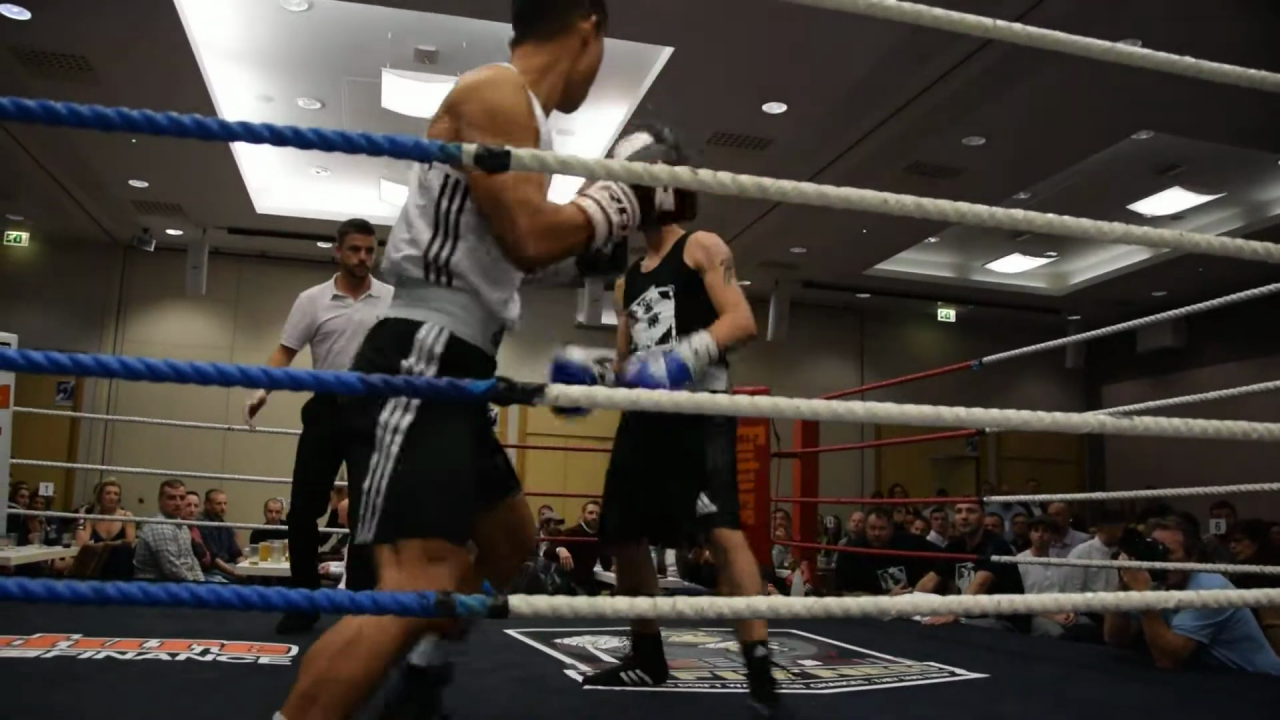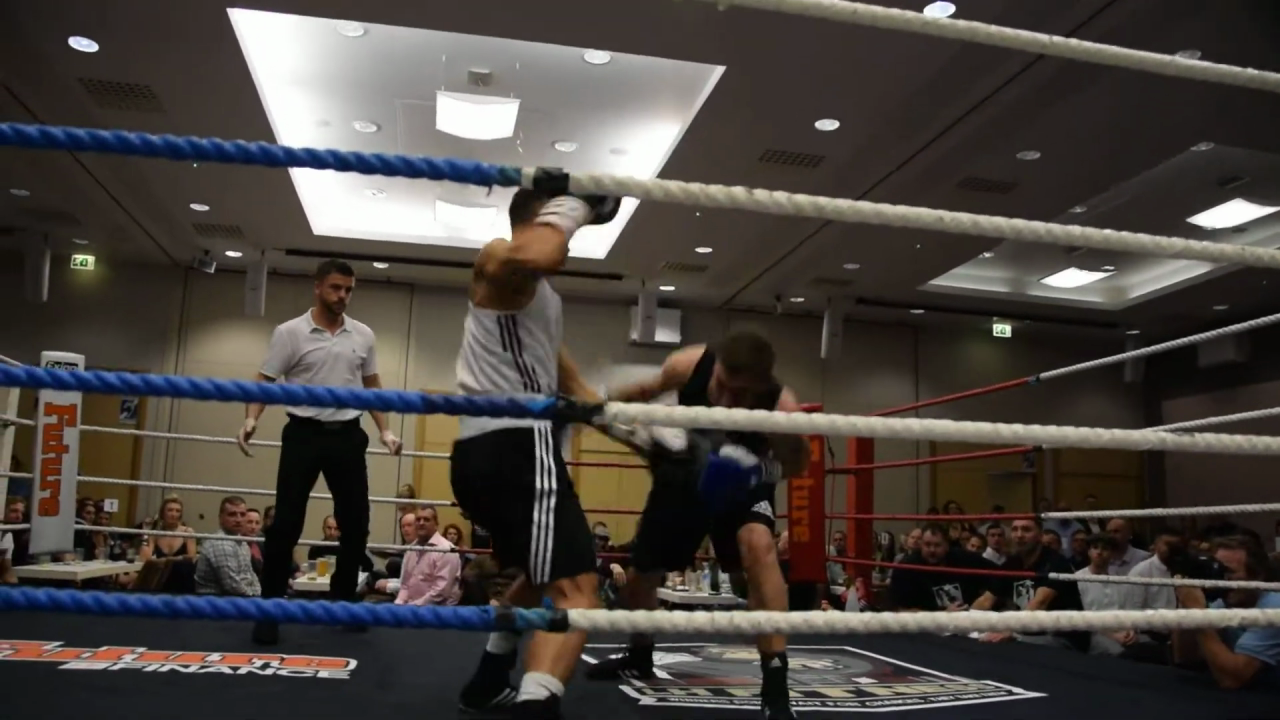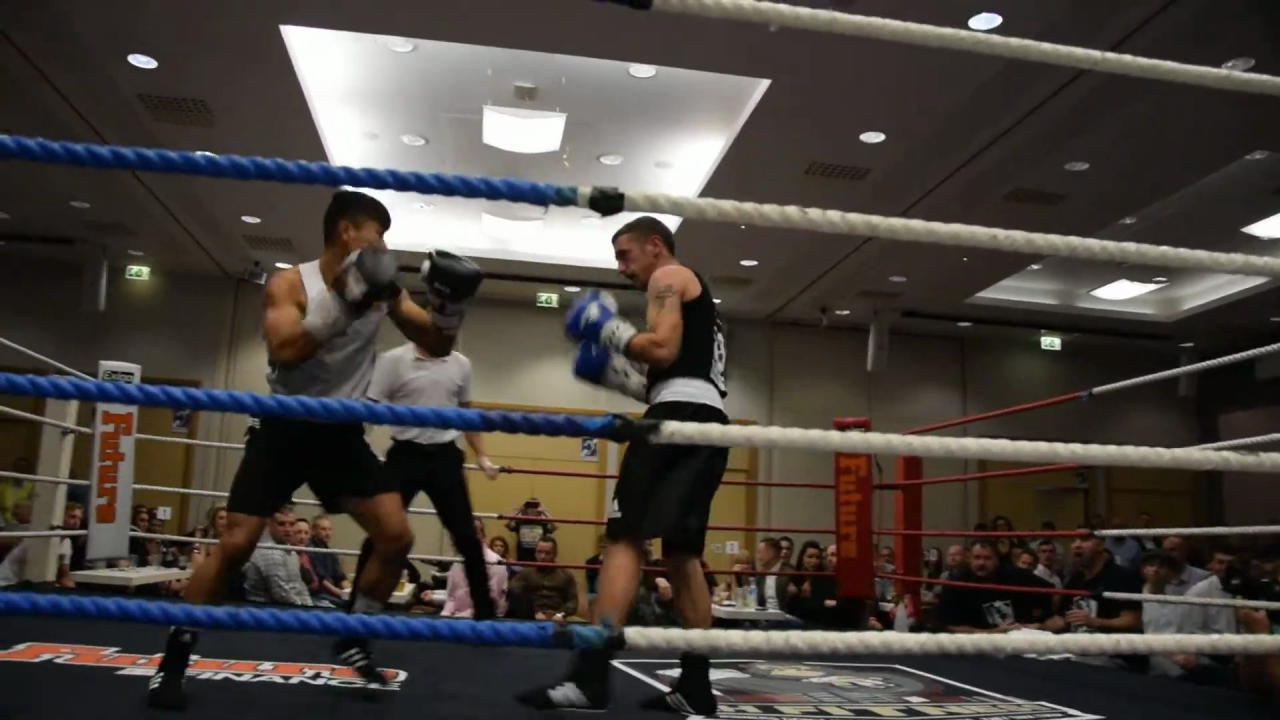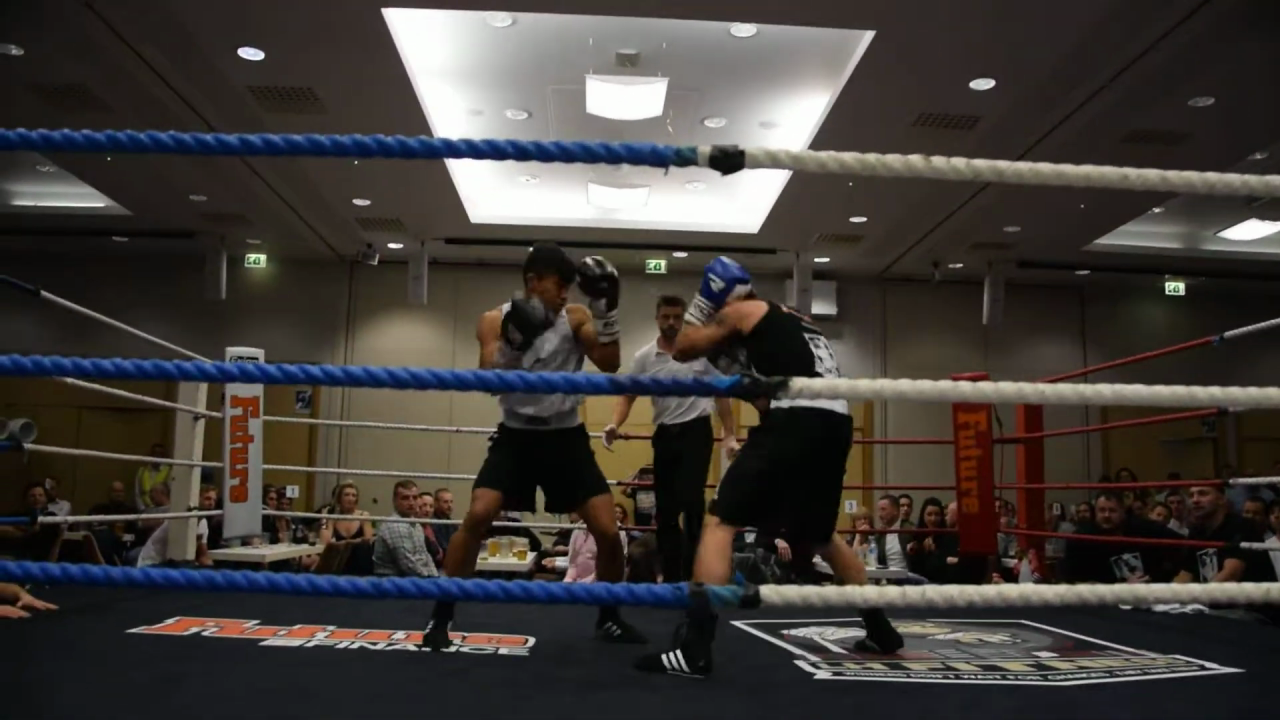
dt=1s
person 1, frame 1
left shoulder: (513, 111)
right shoulder: (496, 93)
right elbow: (532, 241)
right wrist: (624, 196)
left hip: (447, 368)
right hip: (422, 359)
left knee: (511, 544)
right knee: (419, 588)
person 1, frame 2
left shoulder: (533, 290)
right shoulder: (499, 262)
left elbow: (572, 389)
right elbow: (529, 255)
right wrist: (572, 208)
left hip: (481, 455)
right hip: (520, 450)
left knee: (544, 574)
right knee: (576, 597)
person 1, frame 3
left shoulder: (381, 291)
right shoulder: (289, 283)
left elbow: (438, 344)
right elbow: (283, 353)
left wrist: (451, 301)
right wrist: (340, 301)
left hip: (341, 432)
right hip: (283, 430)
left knee: (396, 536)
right knee: (234, 545)
left ankle: (352, 641)
right ankle: (173, 661)
person 1, frame 4
left shoulder: (575, 317)
right shoulder: (495, 320)
left elbow: (610, 364)
left wrist: (604, 303)
right wrist: (513, 342)
left hip: (566, 439)
right hip: (516, 437)
left knee: (608, 532)
right knee: (478, 516)
left ankle: (609, 618)
right ankle: (442, 616)
person 2, frame 1
left shoulder: (702, 247)
right shoulder: (631, 276)
left elbow: (741, 322)
left wrist: (683, 362)
right wrist: (593, 370)
left hip: (695, 400)
right hip: (646, 408)
left knee: (721, 528)
right knee: (623, 540)
right ankle: (646, 659)
person 2, frame 2
left shoulder: (780, 408)
right shoulder: (688, 366)
left elbow: (797, 463)
right elbow: (641, 393)
right hip: (684, 471)
left knee: (756, 545)
right knee: (644, 570)
left ankle: (776, 688)
right ankle: (639, 655)
person 2, frame 3
left shoulder: (670, 276)
right shoulder: (695, 302)
left elbow: (662, 350)
left wrist: (610, 329)
right wrist: (612, 369)
left hip: (679, 416)
right hip: (707, 424)
left knee: (624, 540)
right knee: (681, 555)
left ankle: (590, 678)
right ankle: (695, 685)
person 2, frame 4
left shoulder: (742, 310)
right shoulder: (798, 324)
left elbow: (682, 350)
left wrist: (706, 300)
right wrist: (723, 352)
left hip: (797, 418)
right hip: (836, 421)
left knee: (720, 522)
right knee: (821, 535)
left ankle: (695, 648)
right ankle: (880, 629)
person 3, frame 1
left shoulder: (393, 300)
right shoulder: (311, 300)
right elbow: (285, 352)
right wrist: (262, 391)
right hip: (324, 410)
right knee: (303, 509)
person 3, frame 2
left shoulder: (363, 336)
right shoulder: (290, 333)
left elbow: (372, 387)
right elbow: (265, 383)
left wrist: (385, 430)
right wrist: (251, 419)
left hip: (347, 437)
right hip: (304, 435)
left knee: (356, 527)
right knee: (285, 525)
left ankle: (342, 603)
person 3, frame 3
left shoulder: (461, 366)
right shoulder: (393, 360)
left elbow: (467, 413)
left wrist: (482, 457)
left hip: (445, 458)
right hip: (406, 457)
left knee: (468, 538)
left ankle: (486, 616)
person 3, frame 4
right shoulder: (644, 357)
left elbow: (721, 395)
right elbow: (628, 396)
left wrist: (730, 435)
right wrist: (614, 425)
left hip: (696, 432)
right hip: (664, 436)
left knee: (690, 501)
right knee: (665, 510)
left ankle: (689, 572)
right ankle: (674, 577)
